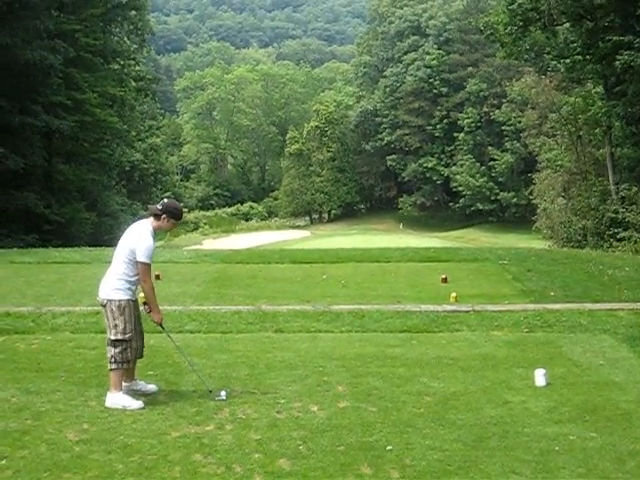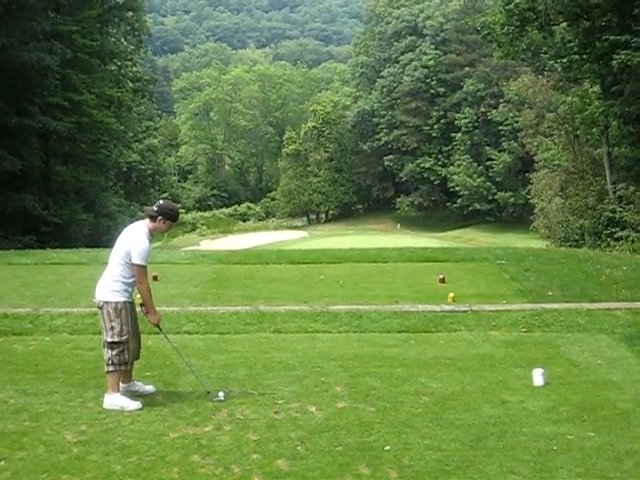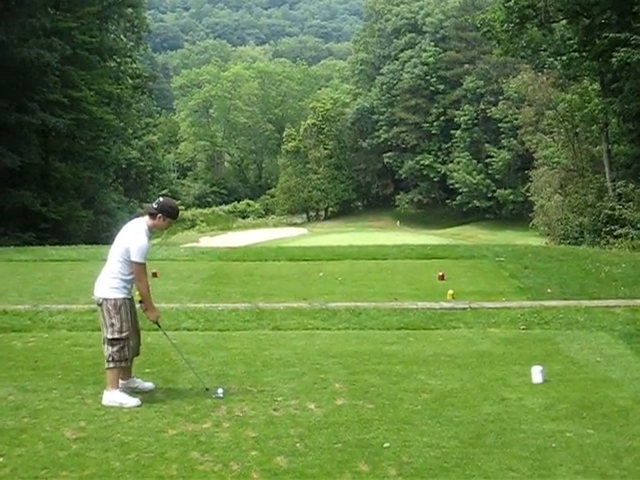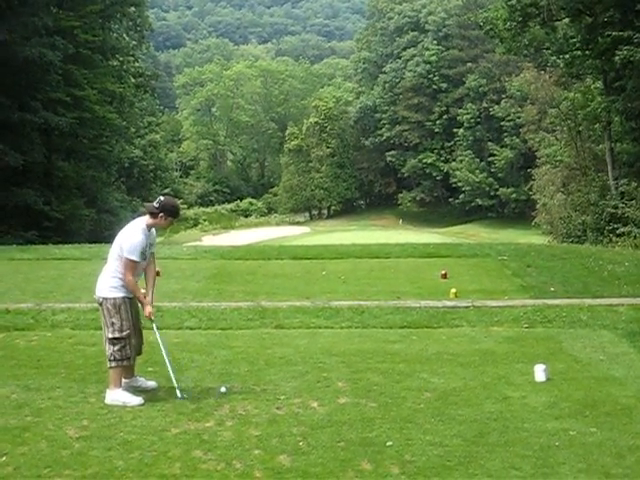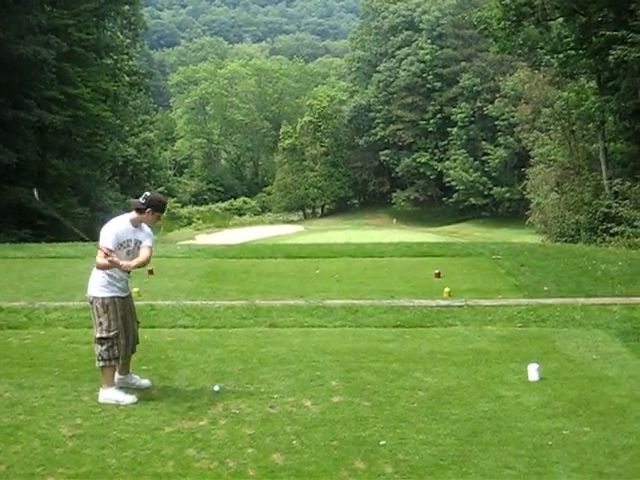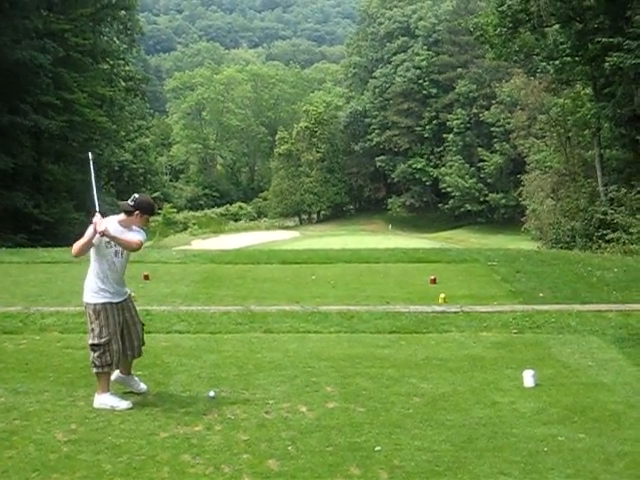
dt=0.3s
person 1, frame 1
left shoulder: (141, 226)
right shoulder: (146, 240)
right elbow: (145, 280)
left wrist: (149, 302)
right wrist: (155, 310)
left hip: (123, 292)
right hip: (117, 294)
left knee: (134, 339)
right knee: (121, 342)
left ankle: (129, 381)
right ankle: (115, 393)
person 1, frame 2
left shoulder: (138, 227)
right shoulder: (141, 242)
right elbow: (141, 281)
left wrist: (146, 303)
right wrist: (152, 311)
left hip: (120, 294)
right hip: (113, 296)
left knee: (130, 340)
right knee: (118, 343)
left ankle: (127, 382)
right ankle: (112, 395)
person 1, frame 3
left shoulder: (138, 225)
right shoulder: (139, 239)
left elbow: (140, 272)
right elbow: (140, 279)
left wrist: (145, 300)
right wrist: (150, 308)
left hip: (120, 291)
right hip: (112, 292)
left knee: (130, 337)
right knee: (118, 340)
left ankle: (126, 379)
right ankle: (111, 392)
person 1, frame 4
left shoulder: (150, 232)
right shoulder: (134, 235)
left elbow: (151, 266)
right elbow: (127, 276)
left wrist: (149, 297)
right wrist: (144, 303)
left hip: (126, 292)
right hip: (113, 291)
left knee: (133, 335)
right knee: (120, 338)
left ankle: (129, 378)
right ankle: (114, 390)
person 1, frame 5
left shoulder: (145, 232)
right shoulder: (114, 227)
left elbow: (145, 257)
right elbow: (99, 262)
left wrist: (127, 264)
right wrist: (111, 262)
left hip: (122, 290)
right hip: (104, 291)
left knee: (128, 334)
right knee: (110, 338)
left ankle: (123, 375)
right ankle: (107, 390)
person 1, frame 6
left shoulder: (137, 232)
right shoulder: (101, 223)
left elbow: (134, 246)
right elbow: (76, 252)
left wrist: (109, 235)
right wrist: (93, 234)
left hip: (121, 294)
right hip: (99, 297)
left knee: (133, 335)
right knee: (105, 344)
left ankle: (124, 374)
right ankle: (102, 395)
